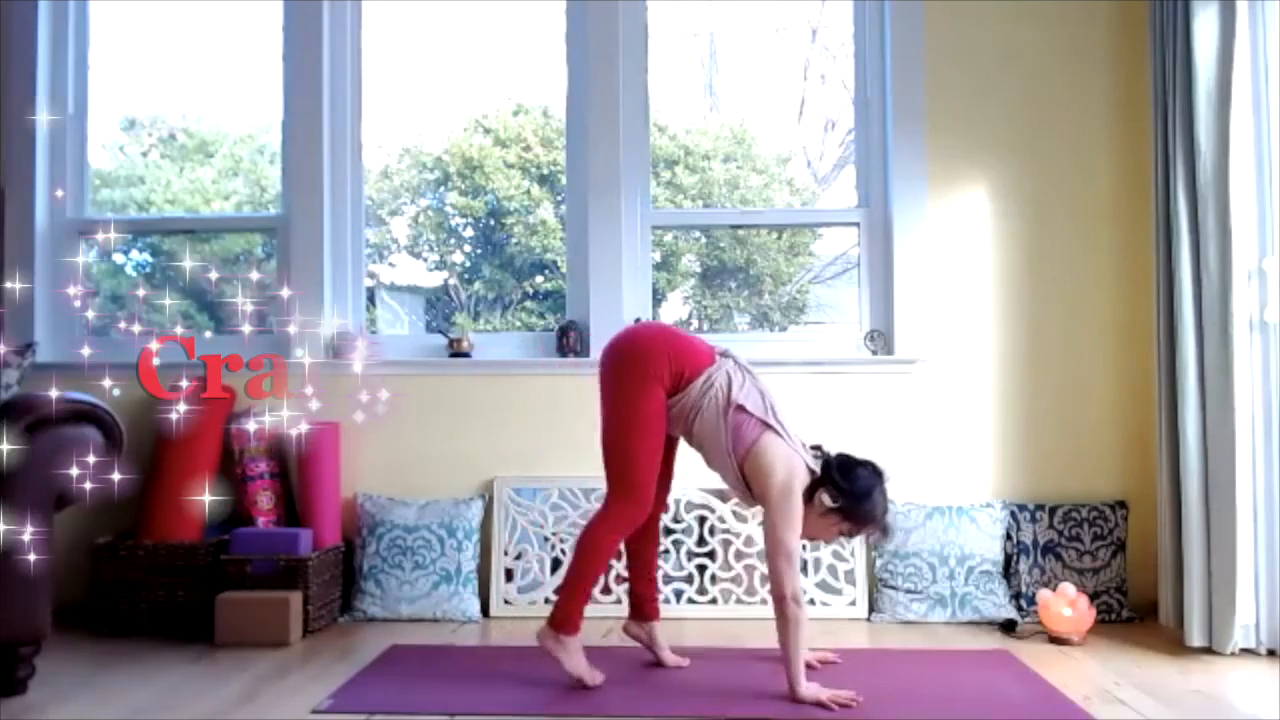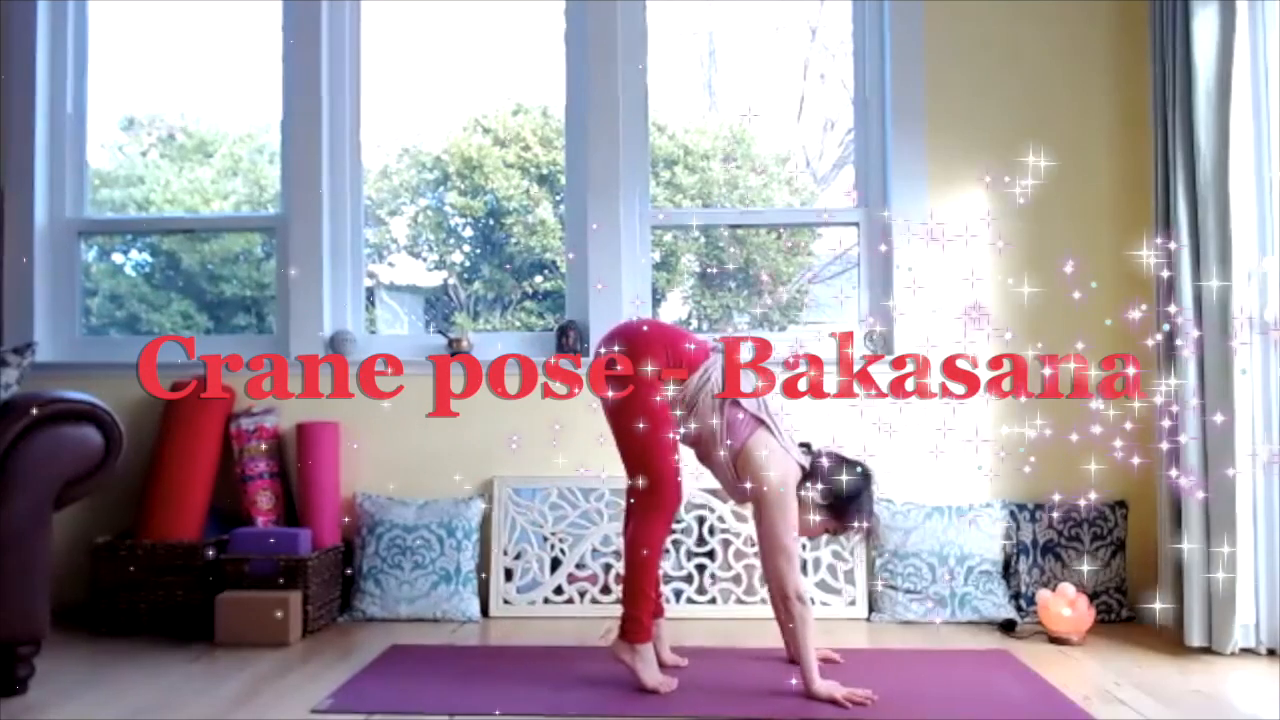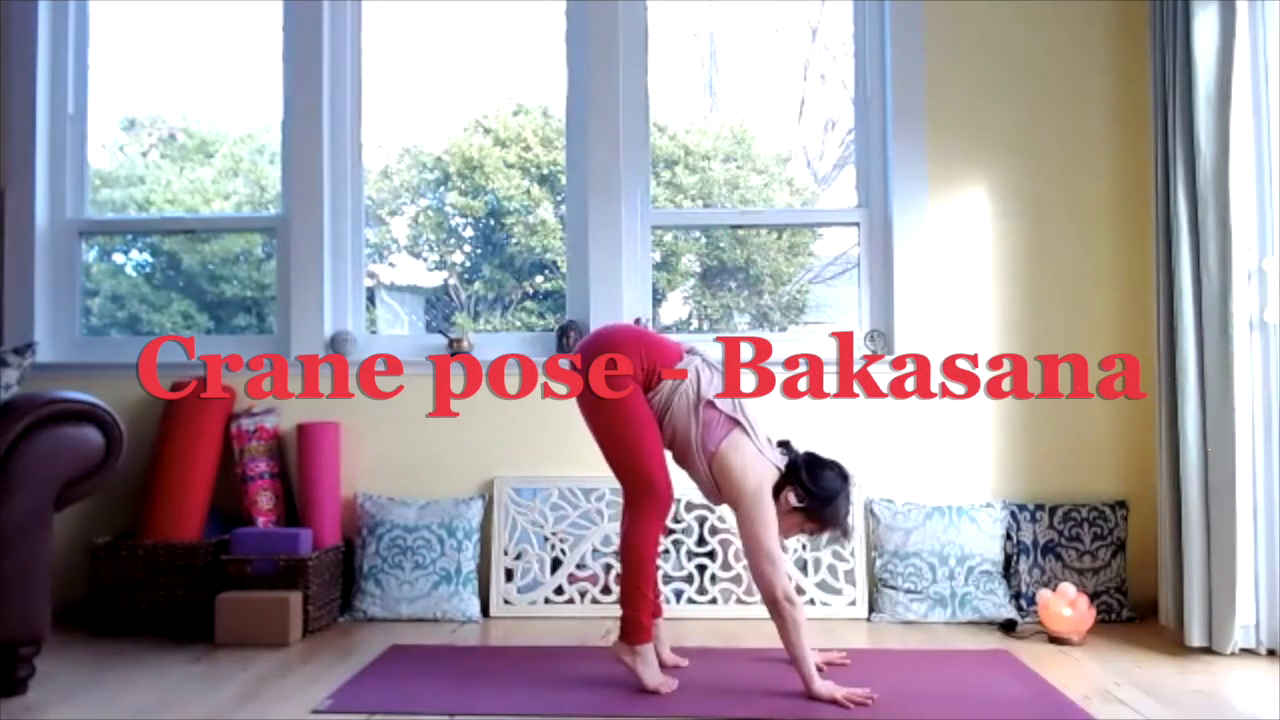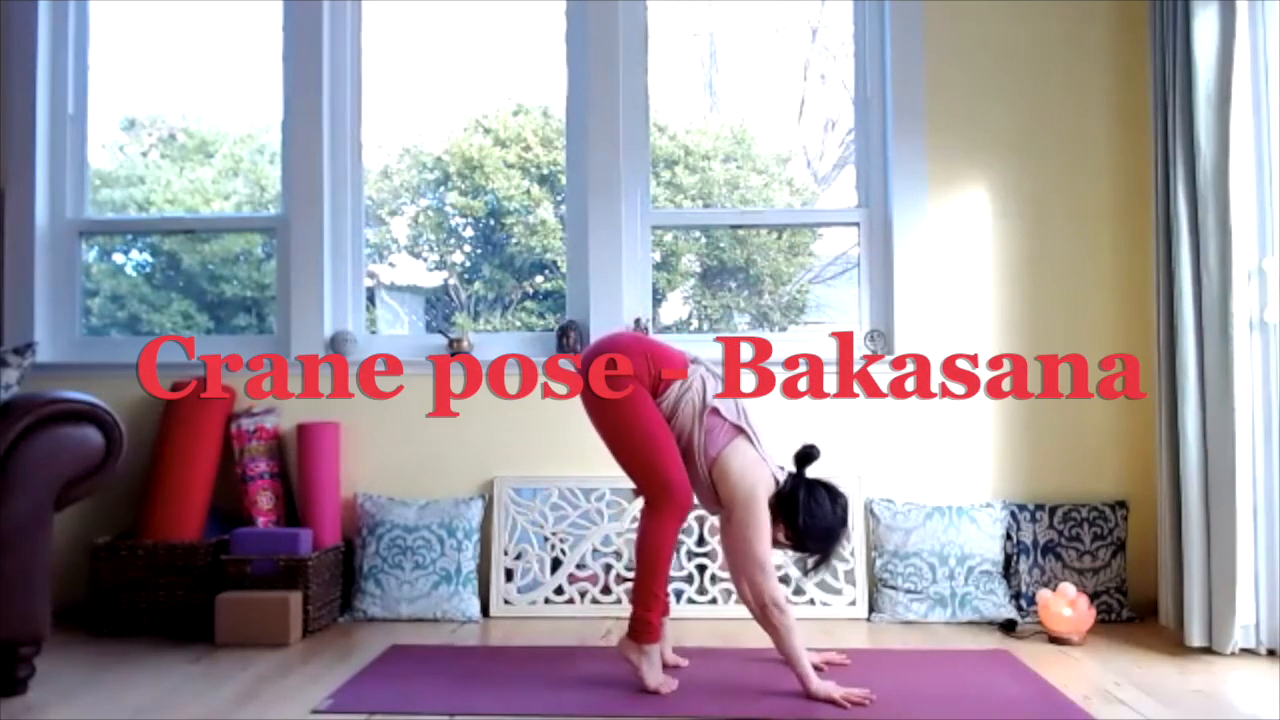
dt=1s
person 1, frame 1
left shoulder: (800, 476)
right shoulder: (782, 480)
left elbow: (783, 584)
right elbow: (789, 591)
left wrist: (793, 652)
right wrist: (798, 684)
left hip: (667, 363)
right hip: (644, 358)
left knee: (650, 504)
right knee: (631, 504)
left ankle: (644, 621)
right ankle: (562, 630)
person 1, frame 2
left shoulder: (784, 473)
right shoulder: (779, 484)
left elbow: (775, 573)
right elbow: (792, 592)
left wrist: (796, 647)
right wrist: (813, 681)
left hip: (654, 360)
right hip: (638, 354)
left knee: (650, 500)
right knee: (659, 502)
left ankle: (653, 631)
right ankle: (635, 639)
person 1, frame 3
left shoulder: (769, 474)
right shoulder: (755, 486)
left elbow: (775, 584)
right elbow: (780, 593)
left wrist: (803, 653)
right wrist: (813, 682)
left hip: (638, 364)
right hip: (614, 359)
left knee: (647, 500)
right knee: (652, 501)
left ankle: (651, 630)
right ankle: (636, 642)
person 1, frame 4
left shoulder: (764, 487)
right shoulder: (751, 496)
left elbow: (747, 581)
right elbow: (771, 601)
left wrist: (795, 652)
right wrist: (811, 682)
left hip: (644, 372)
right hip: (617, 366)
left knee: (667, 501)
right knee: (672, 500)
left ankle: (655, 632)
right ankle: (642, 639)
